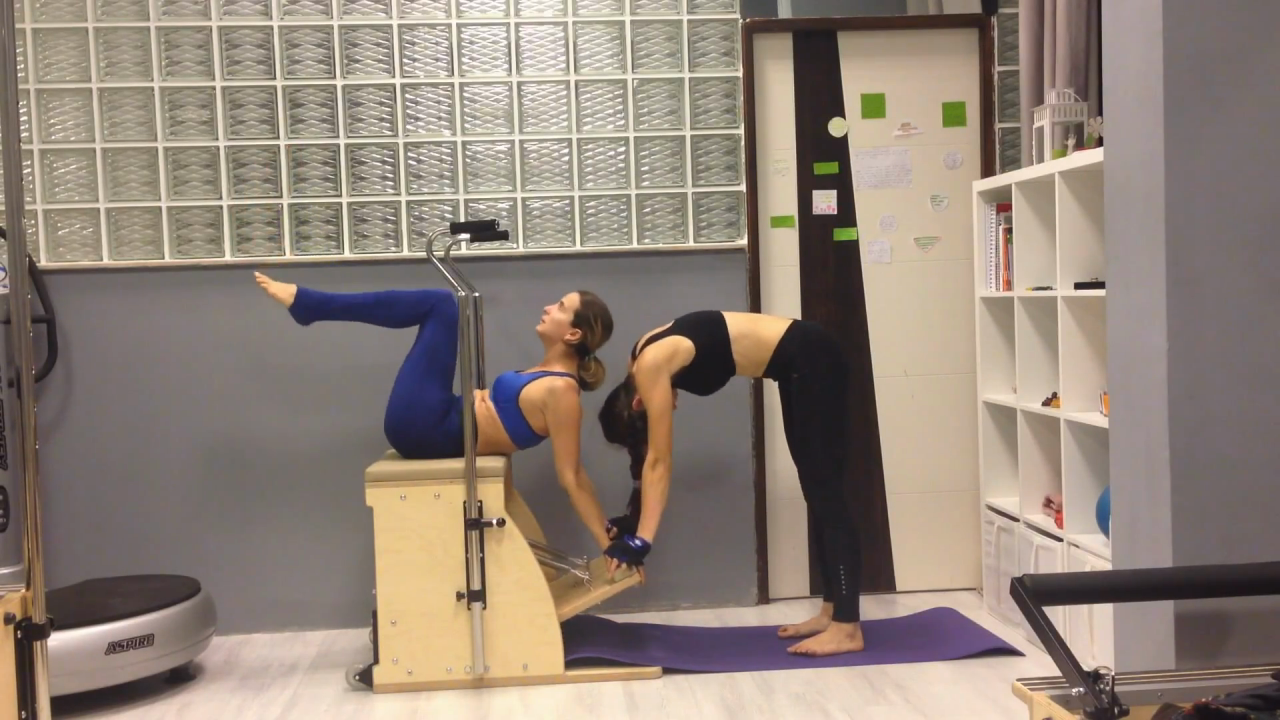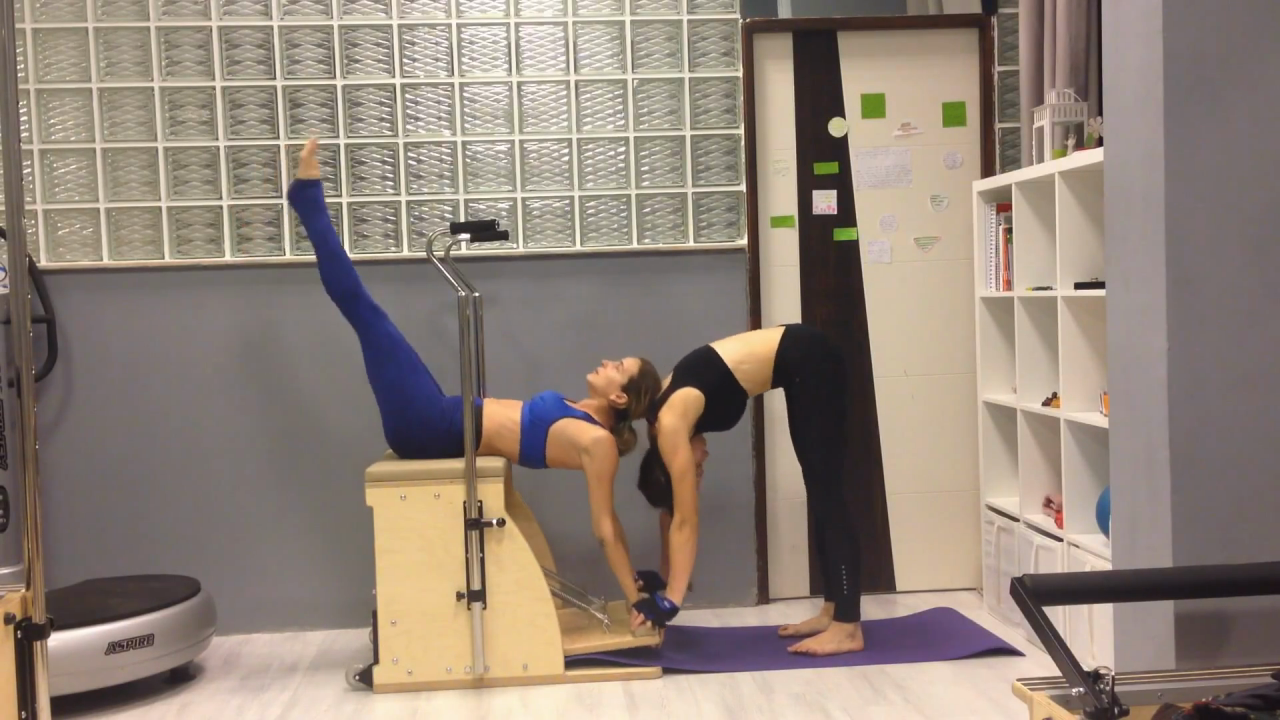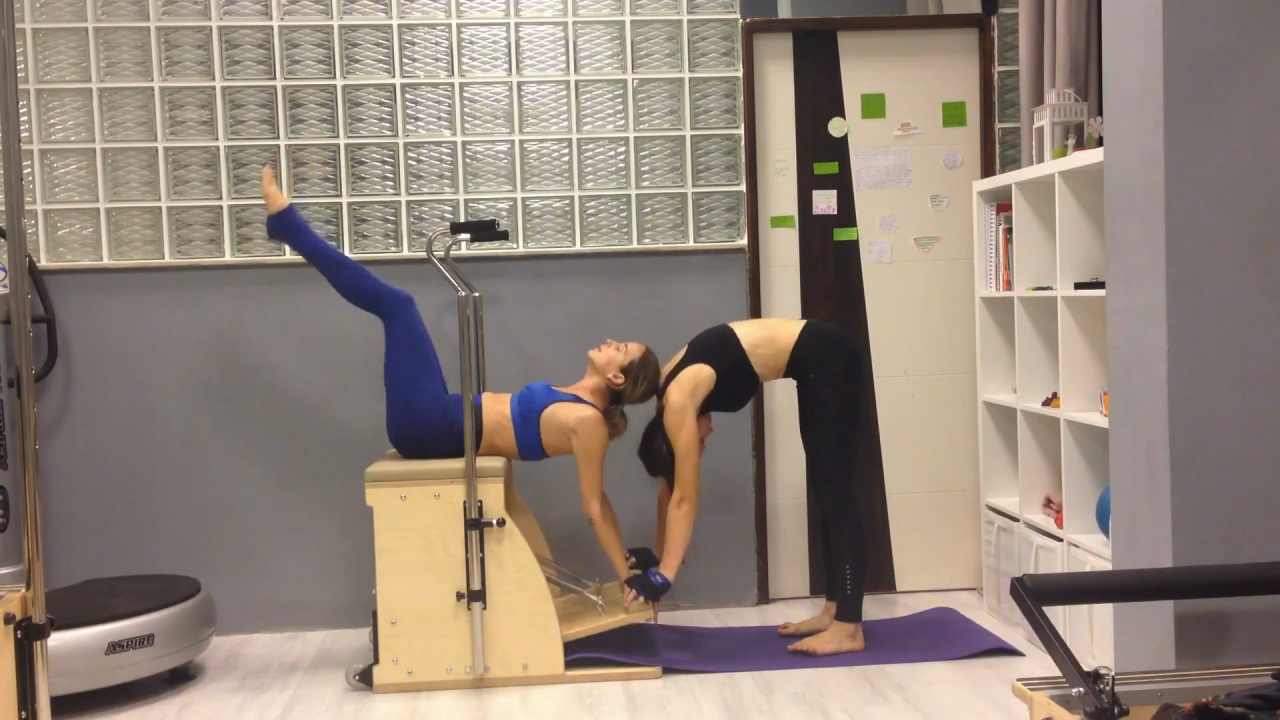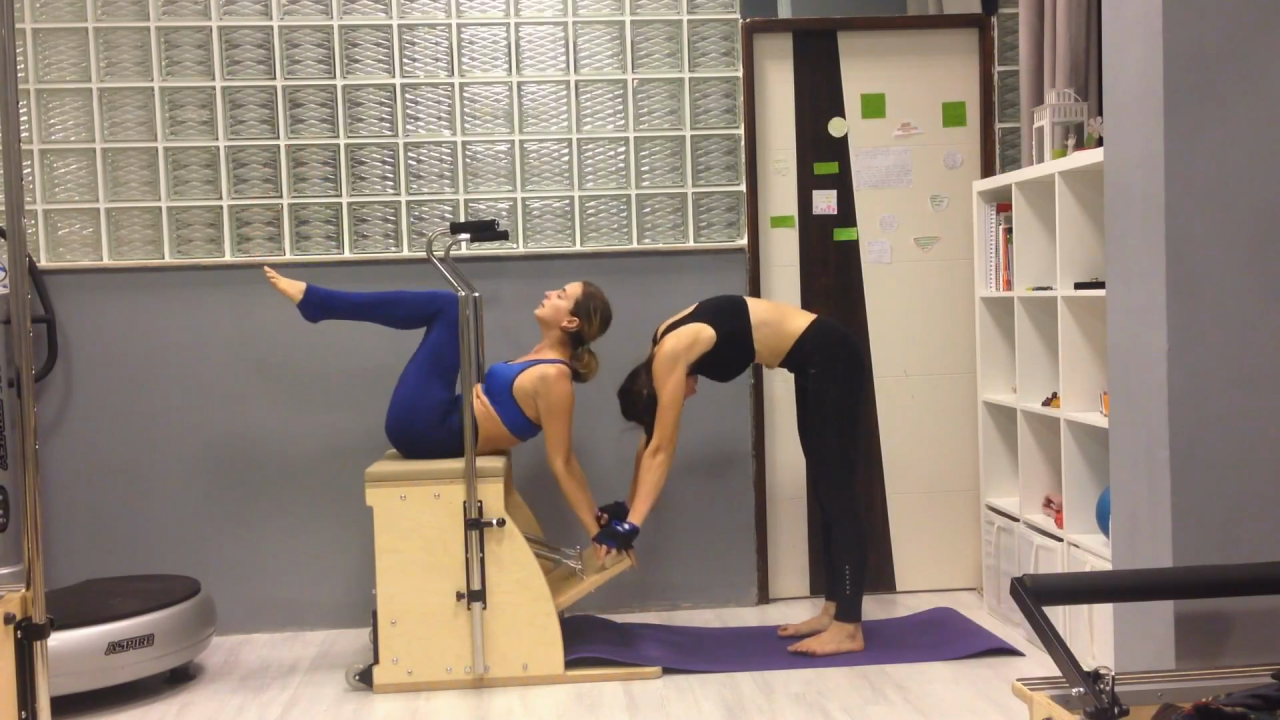
dt=0.7s
person 1, frame 1
left shoulder: (561, 391)
right shoulder: (551, 374)
left elbow: (572, 477)
left wrist: (609, 544)
left hip: (425, 432)
right hip: (435, 428)
left knee: (440, 306)
right knee: (440, 304)
left ankle: (303, 300)
right ankle: (304, 300)
person 1, frame 2
left shoulder: (597, 440)
right shoulder: (583, 418)
left elbow: (606, 529)
left wrist: (636, 598)
left hip: (431, 430)
right hip: (443, 423)
left knee: (367, 315)
right knee: (367, 314)
left ankle: (309, 195)
person 1, frame 3
left shoulder: (588, 421)
right shoulder: (578, 403)
left elbow: (596, 507)
left wrist: (628, 575)
left hip: (429, 429)
right hip: (443, 423)
left knee: (395, 306)
right knee: (398, 306)
left ankle: (286, 221)
person 1, frame 4
left shoulder: (553, 377)
right shoulder: (544, 357)
left elbow: (562, 462)
left wrist: (598, 532)
left hip: (424, 429)
right hip: (436, 427)
left knee: (446, 306)
right knee: (447, 306)
left ankle: (314, 298)
right ankle: (315, 299)
person 2, frame 1
left shoulder: (651, 366)
right shoulder: (645, 359)
left elbow: (659, 462)
right elbow: (652, 458)
left wrist: (641, 540)
right wrist: (634, 518)
left hip: (813, 360)
right hip: (800, 364)
left knee: (825, 493)
right knee: (817, 492)
left ankle: (847, 629)
right ankle: (832, 612)
person 2, frame 2
left shoulder: (671, 426)
right shoulder: (664, 419)
left elbow: (685, 521)
right elbow: (674, 515)
left wrist: (670, 600)
right wrist: (663, 583)
left hip: (811, 362)
right hip: (801, 363)
left knee: (825, 495)
right knee: (820, 494)
left ankle: (848, 628)
right ankle: (834, 612)
person 2, frame 3
left shoulder: (678, 401)
right shoulder: (671, 393)
left elbow: (684, 499)
right elbow: (670, 486)
left wrist: (661, 575)
right wrist: (655, 556)
left hip: (829, 359)
right hip: (816, 362)
left knee: (835, 493)
right knee: (825, 490)
left ankle: (849, 628)
right ankle: (835, 610)
person 2, frame 4
left shoulder: (671, 354)
right shoulder: (666, 346)
left elbow: (661, 449)
right elbow: (650, 441)
left wrist: (630, 523)
right wrist: (627, 508)
left hip: (829, 357)
right hip: (816, 360)
left knee: (834, 492)
right knee: (825, 492)
left ankle: (848, 628)
right ankle: (834, 611)
